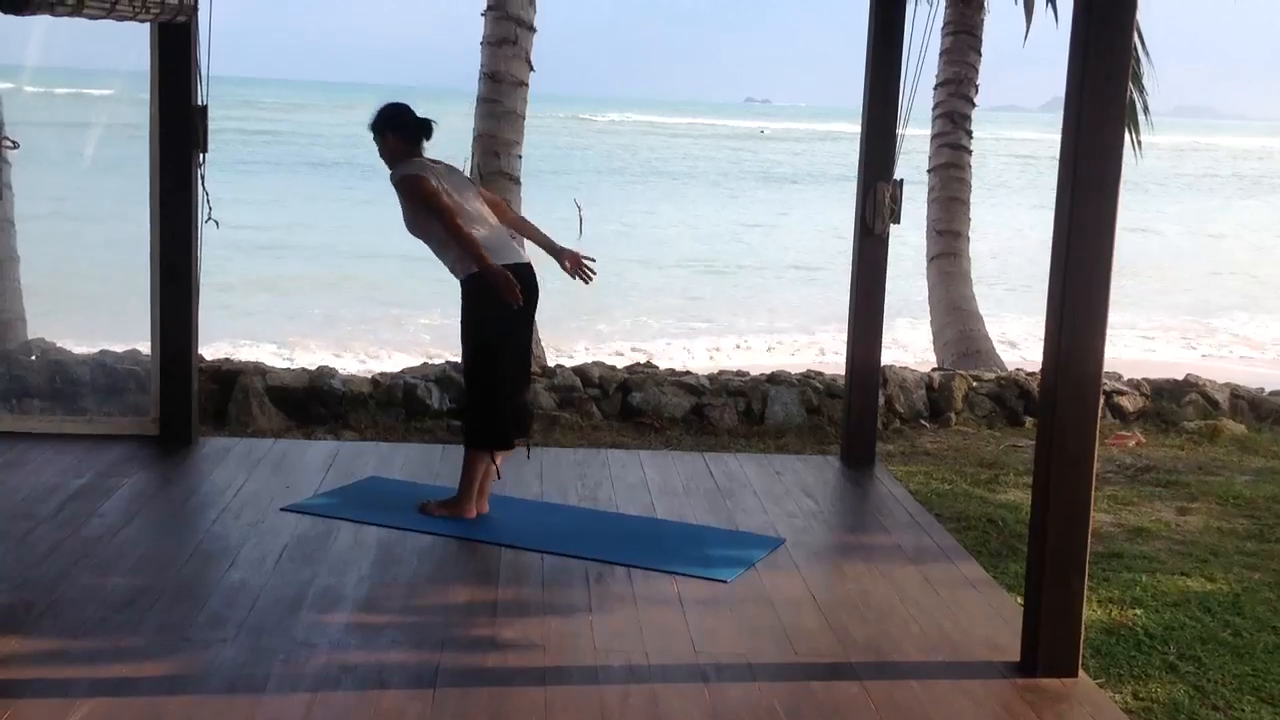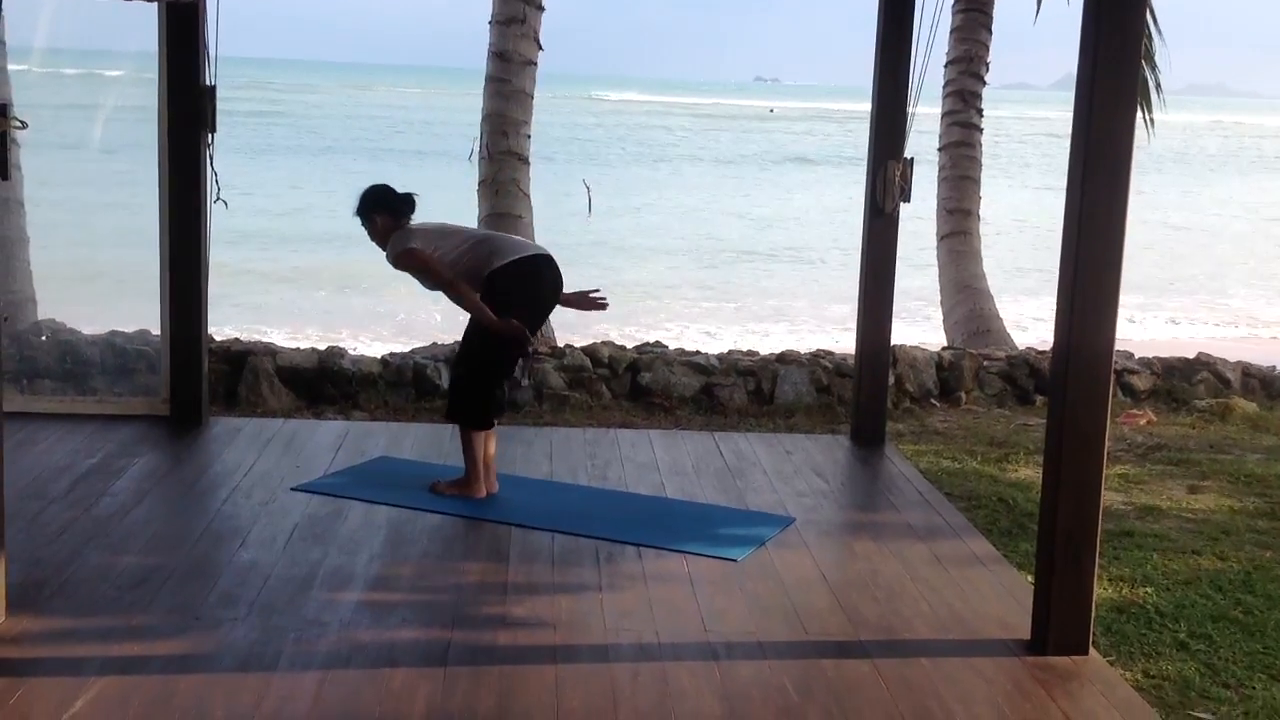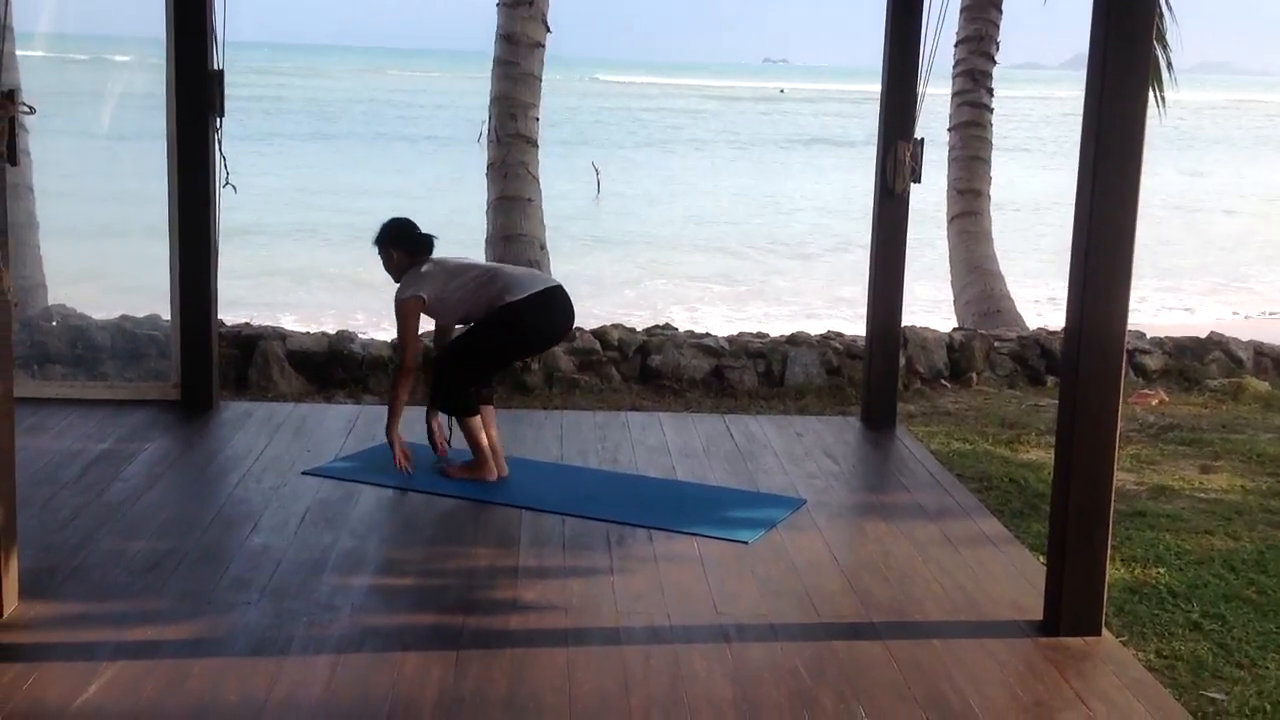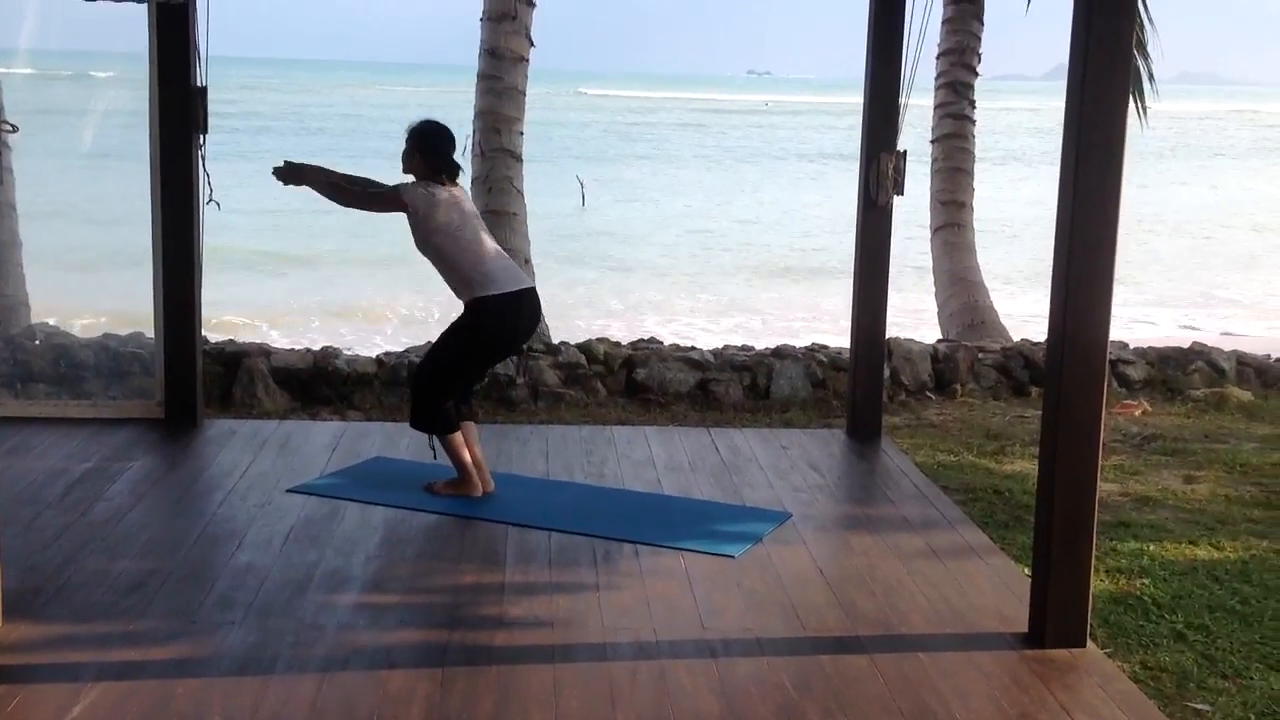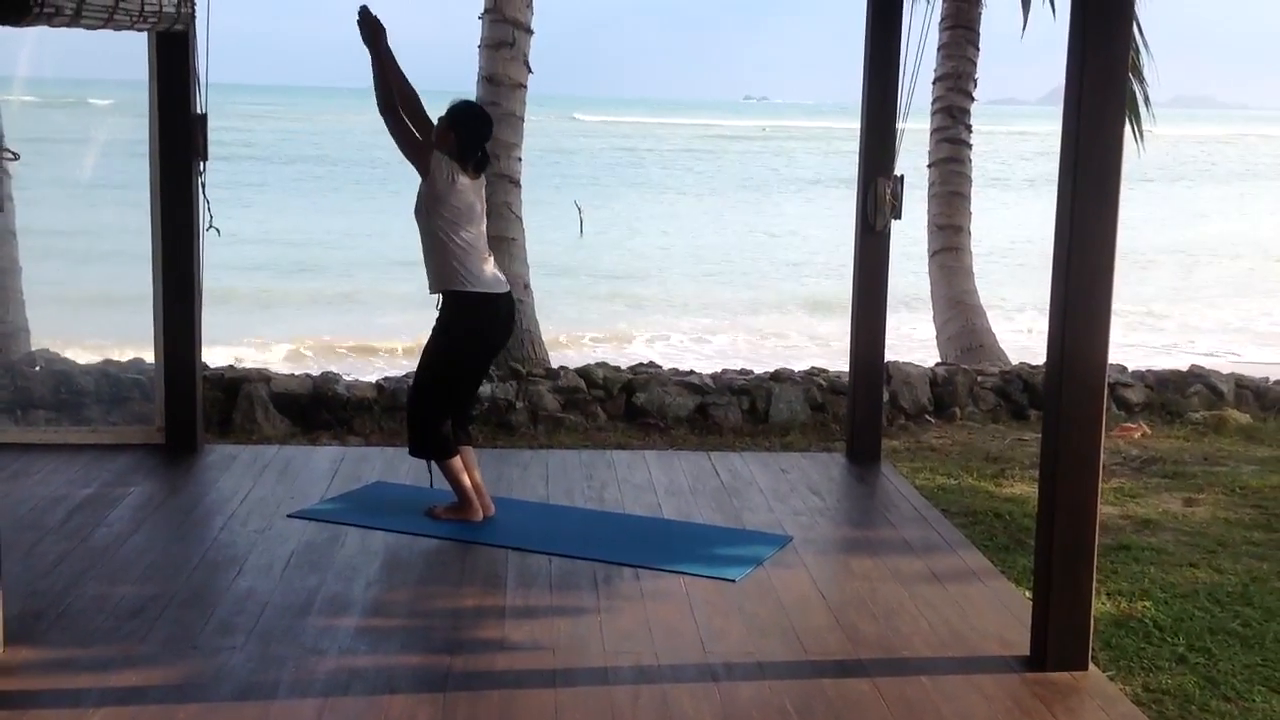
dt=0.7s
person 1, frame 1
left shoulder: (405, 175)
right shoulder: (444, 170)
left elbow: (452, 222)
right elbow: (507, 213)
left wrist: (490, 270)
right wrist: (558, 251)
left hip: (490, 282)
right hip: (519, 275)
left knee: (486, 392)
right knee: (506, 388)
left ankle: (465, 501)
right ankle: (479, 496)
person 1, frame 2
left shoulder: (399, 249)
right shoulder: (426, 233)
left elbow: (451, 284)
left wrist: (495, 324)
right wrist: (561, 298)
left hip: (518, 278)
right hip: (544, 270)
left knee: (471, 377)
right knee: (487, 374)
left ankle: (473, 481)
right ankle: (487, 476)
person 1, frame 3
left shoulder: (409, 290)
right shoulder: (440, 271)
left elbow: (408, 366)
right elbow: (444, 345)
left wrist: (392, 431)
right wrist: (433, 416)
left hip: (530, 310)
right hip: (556, 304)
left knee: (448, 373)
right knee: (470, 365)
left ankle: (483, 465)
right ankle: (495, 459)
person 1, frame 4
left shoulder: (420, 197)
right shoulder: (450, 190)
left elbow: (353, 197)
right elbow: (372, 189)
left wrist: (305, 176)
right wrist: (314, 172)
left hip: (496, 309)
right hip: (523, 302)
left knee: (429, 385)
right knee: (452, 383)
left ankle: (469, 481)
right ankle: (479, 475)
person 1, frame 5
left shoulder: (440, 174)
right shoulder: (472, 174)
left elbow: (394, 115)
right elbow: (414, 114)
left wrist: (377, 50)
right wrist: (381, 51)
left hip: (468, 309)
right hip: (497, 306)
left knee: (427, 408)
right knee: (451, 405)
left ankle: (468, 504)
right ankle: (478, 497)
